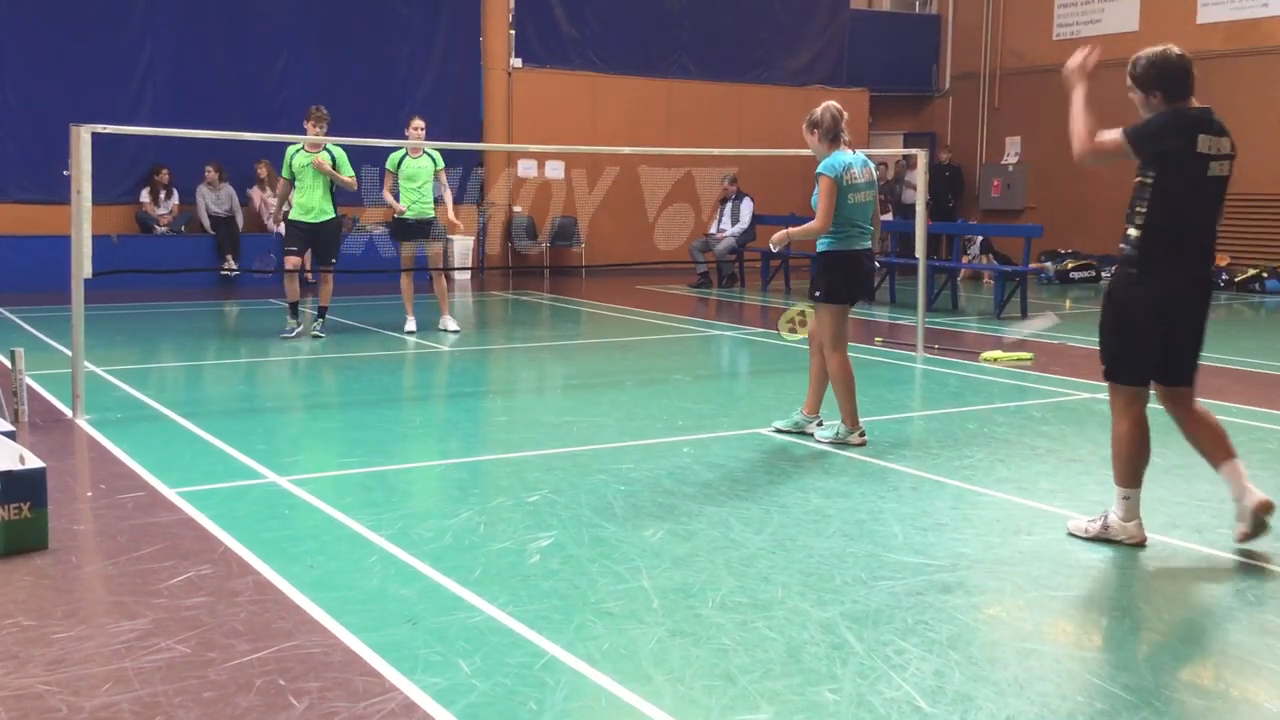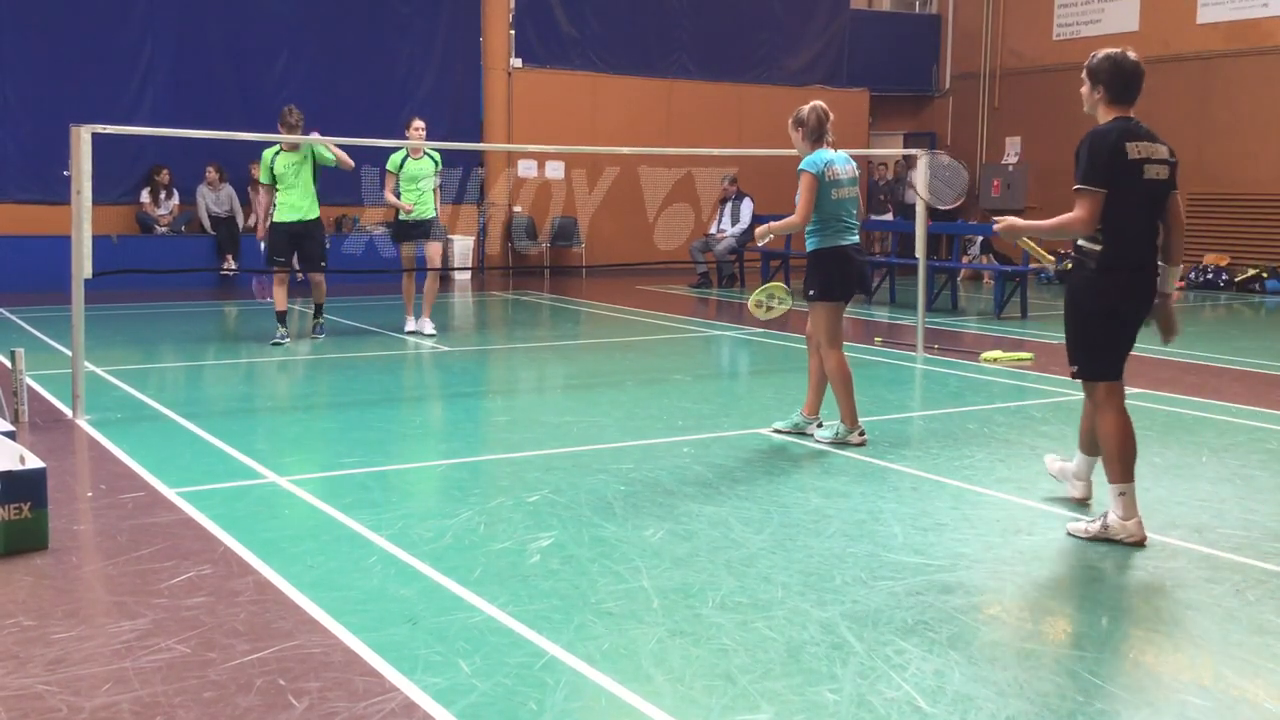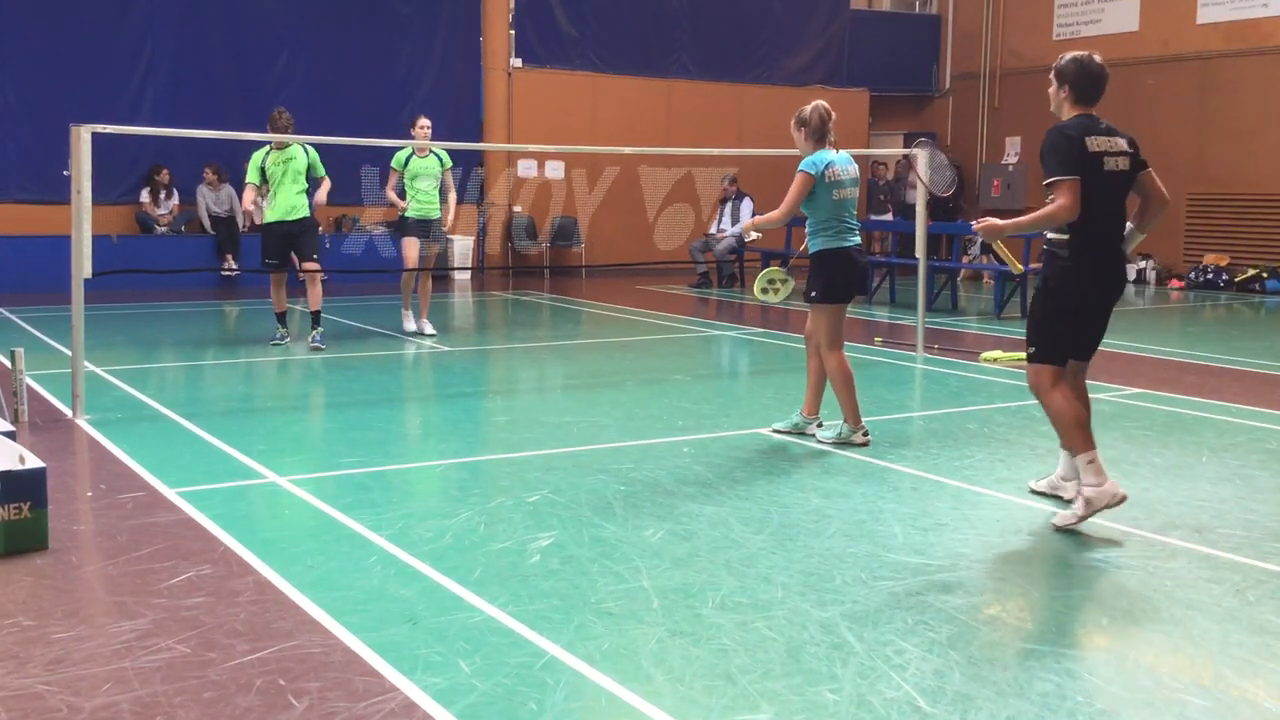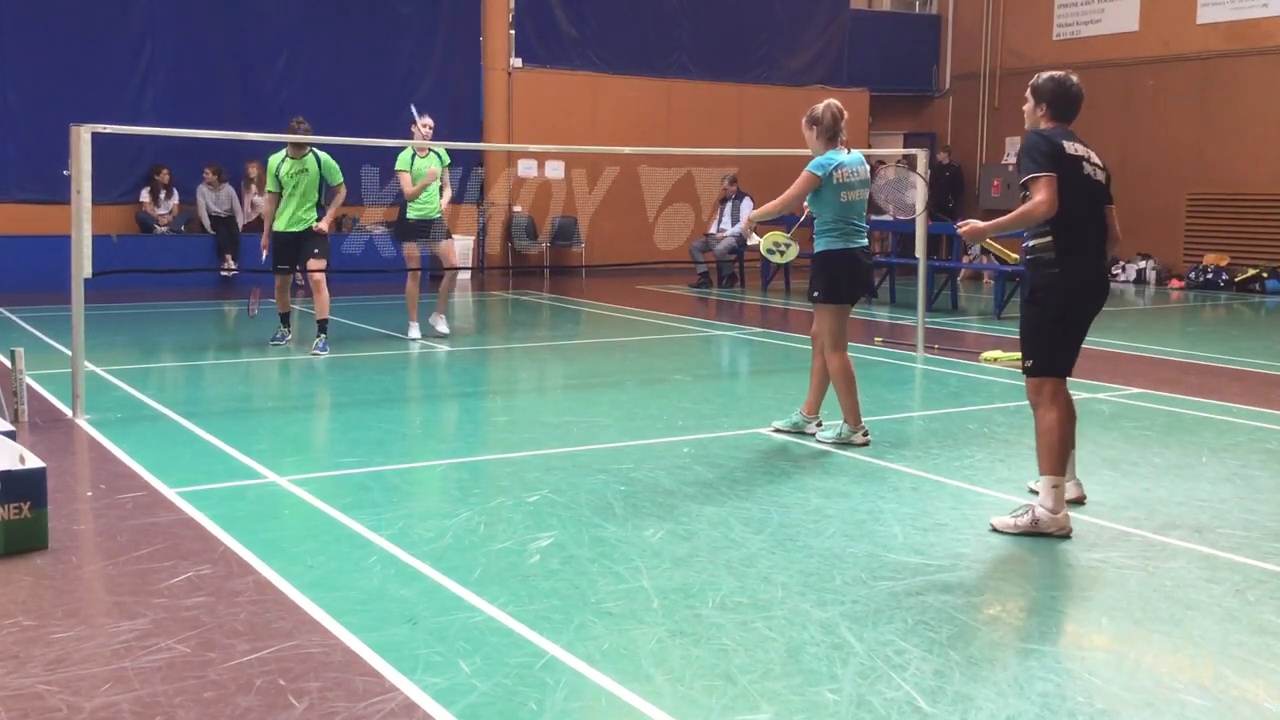
dt=0.4s
person 1, frame 1
left shoulder: (1168, 128)
right shoulder: (1218, 134)
left elbow: (1085, 147)
left wrist: (1078, 84)
left hip: (1143, 286)
right hip: (1195, 286)
left knee: (1126, 401)
right knee: (1180, 400)
left ankle: (1125, 518)
right ankle: (1247, 495)
person 1, frame 2
left shoulder: (1099, 141)
right shoulder: (1160, 146)
left elbow: (1085, 220)
right elbow: (1176, 226)
left wrist: (1024, 227)
right wrist: (1165, 288)
left hip: (1099, 283)
right hip: (1139, 284)
left knee: (1106, 395)
right knee: (1098, 383)
left ankle: (1124, 516)
right ankle: (1080, 472)
person 1, frame 3
left shoulder: (1063, 136)
right shoulder: (1119, 139)
left elbow: (1066, 208)
right elbow: (1158, 199)
left wrist: (1006, 227)
right wrist: (1127, 238)
left hip: (1070, 271)
right hip: (1107, 272)
left knee: (1045, 376)
right knee: (1072, 373)
left ankle: (1096, 482)
right ankle: (1069, 475)
person 1, frame 4
left shoulder: (1040, 142)
right shoulder: (1090, 155)
left elbow: (1044, 204)
right elbow: (1112, 231)
left wrist: (985, 229)
left hip: (1056, 279)
right hip: (1092, 279)
left knee: (1043, 389)
right knee: (1055, 382)
left ankle: (1050, 508)
right ankle: (1066, 480)
person 2, frame 1
left shoulder: (830, 167)
right shoulder: (865, 163)
left elbow: (822, 225)
right elbow: (875, 219)
left wrist: (787, 234)
right wrist: (868, 255)
left hip: (836, 262)
right hip: (860, 259)
left knee: (833, 346)
right knee: (818, 337)
left ankle: (851, 427)
right ankle: (809, 415)
person 2, frame 2
left shoulder: (812, 163)
right shoulder: (846, 160)
left elbow: (801, 219)
left wrist: (768, 228)
left hip: (828, 259)
right hip: (850, 255)
left knee: (829, 345)
right knee: (815, 337)
left ankle: (851, 426)
right ankle: (809, 416)
person 2, frame 3
left shoulder: (813, 164)
right shoulder: (846, 160)
left elbow: (783, 214)
left wrist: (752, 222)
left hip: (830, 260)
right hip: (850, 255)
left knee: (830, 346)
right knee: (814, 337)
left ankle: (854, 426)
right ankle: (809, 416)
person 2, frame 4
left shoulder: (823, 164)
right shoulder: (859, 160)
left elbow: (781, 205)
left wrist: (751, 217)
left hip: (834, 260)
right hip: (856, 257)
left knee: (833, 346)
right knee: (820, 339)
left ankle: (854, 427)
right ankle: (809, 415)
person 3, frame 1
left shoulder: (335, 153)
right shoulder: (291, 152)
left elbow: (352, 186)
right elbow: (285, 184)
left wrist: (329, 171)
right wrist: (277, 210)
left hip: (326, 220)
right hip: (297, 219)
left knee: (325, 273)
right knee: (291, 267)
left ankle: (320, 319)
right ankle: (293, 318)
person 3, frame 2
left shoulder: (312, 149)
right shoulder: (269, 155)
left elbow: (349, 165)
right elbow: (265, 191)
left wrist: (327, 144)
right wrist: (261, 223)
left hip: (310, 221)
right hip: (281, 222)
left knee: (317, 277)
right knee: (280, 275)
left ankle: (318, 317)
right ankle: (282, 327)
person 3, frame 3
left shoulder: (307, 151)
right shoulder: (259, 157)
left elbow: (324, 180)
right elbow: (251, 187)
left wrist: (322, 193)
right wrist: (247, 204)
left hip: (304, 220)
right hip: (273, 223)
left knee: (312, 273)
right knee: (277, 278)
left ankle: (316, 328)
right ankle: (282, 328)
person 3, frame 4
left shoulder: (323, 160)
right shoulder: (275, 161)
left elbow: (340, 190)
right elbow: (272, 198)
left wrist: (327, 219)
right wrist: (265, 233)
left hip: (312, 228)
right hip: (283, 230)
left knee: (317, 278)
right knee: (281, 282)
left ankle: (322, 336)
right ankle: (285, 328)
person 4, frame 1
left shoulder: (434, 157)
right shoulder: (396, 158)
left elbow: (445, 188)
right elbow: (386, 190)
left wrist: (450, 213)
right wrist: (395, 205)
left hip: (429, 218)
right hip: (405, 220)
left knee: (438, 270)
right knee: (407, 270)
left ankle: (445, 317)
right ankle: (410, 318)
person 4, frame 2
left shoulder: (434, 157)
right shoulder: (396, 159)
right elbow: (387, 193)
left wrist: (437, 211)
right wrist: (401, 205)
left hip: (430, 219)
right hip: (406, 221)
left knee: (434, 269)
right knee: (409, 272)
left ankle: (425, 319)
right ankle: (409, 318)
person 4, frame 3
left shoulder: (442, 156)
right shoulder: (402, 157)
left elbow: (450, 189)
right elbow: (389, 189)
left wrist: (451, 213)
right wrist: (399, 203)
left hip: (434, 219)
right hip: (411, 218)
left knee: (426, 272)
right knee: (410, 267)
left ankle: (423, 319)
right ankle: (407, 311)
person 4, frame 4
left shoulder: (440, 154)
right shoulder: (405, 157)
left elbow: (447, 186)
right elbow: (408, 194)
left wrist: (445, 200)
right wrist: (429, 180)
left hip: (436, 219)
right hip: (412, 220)
left knee: (452, 267)
right knee: (414, 274)
left ankle: (439, 315)
right ankle: (413, 324)
